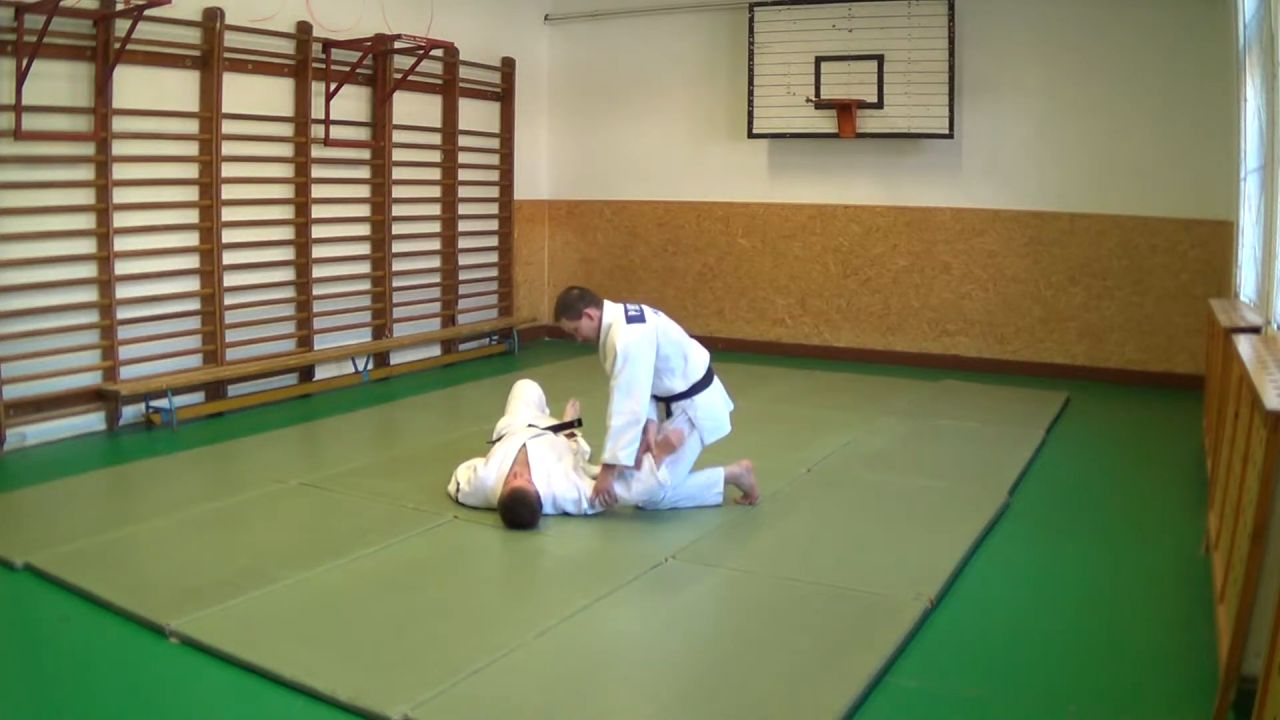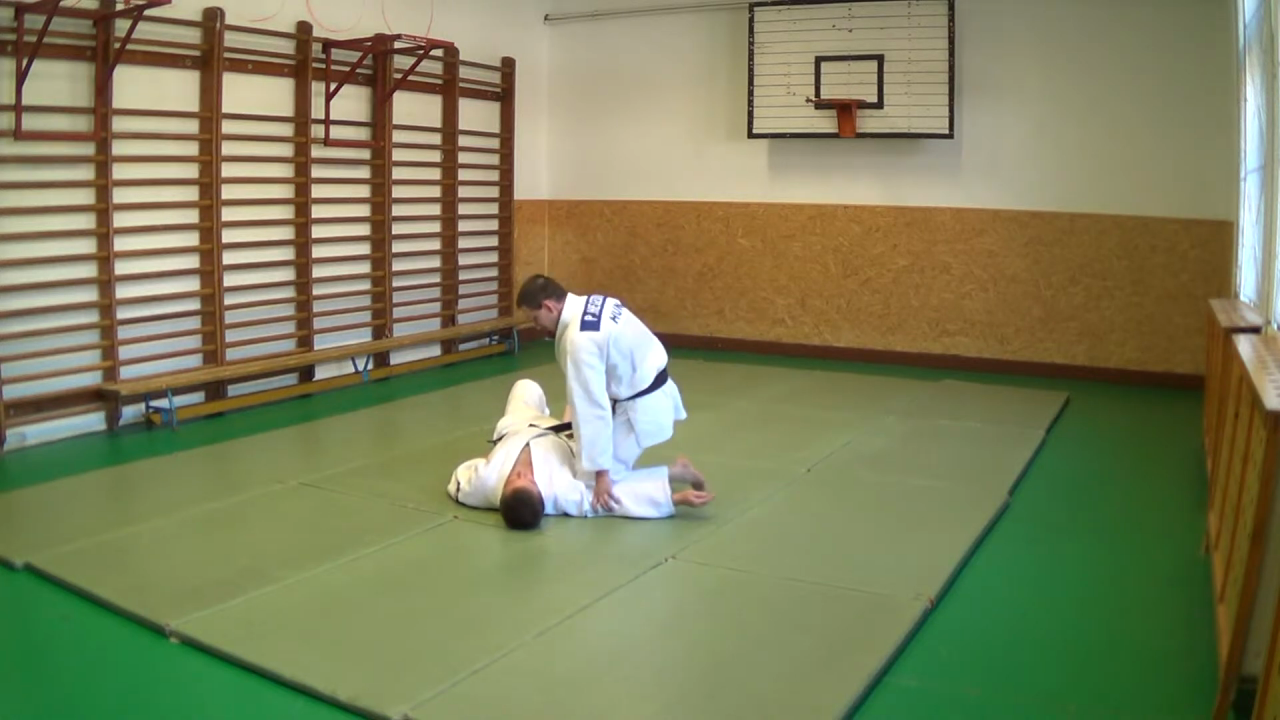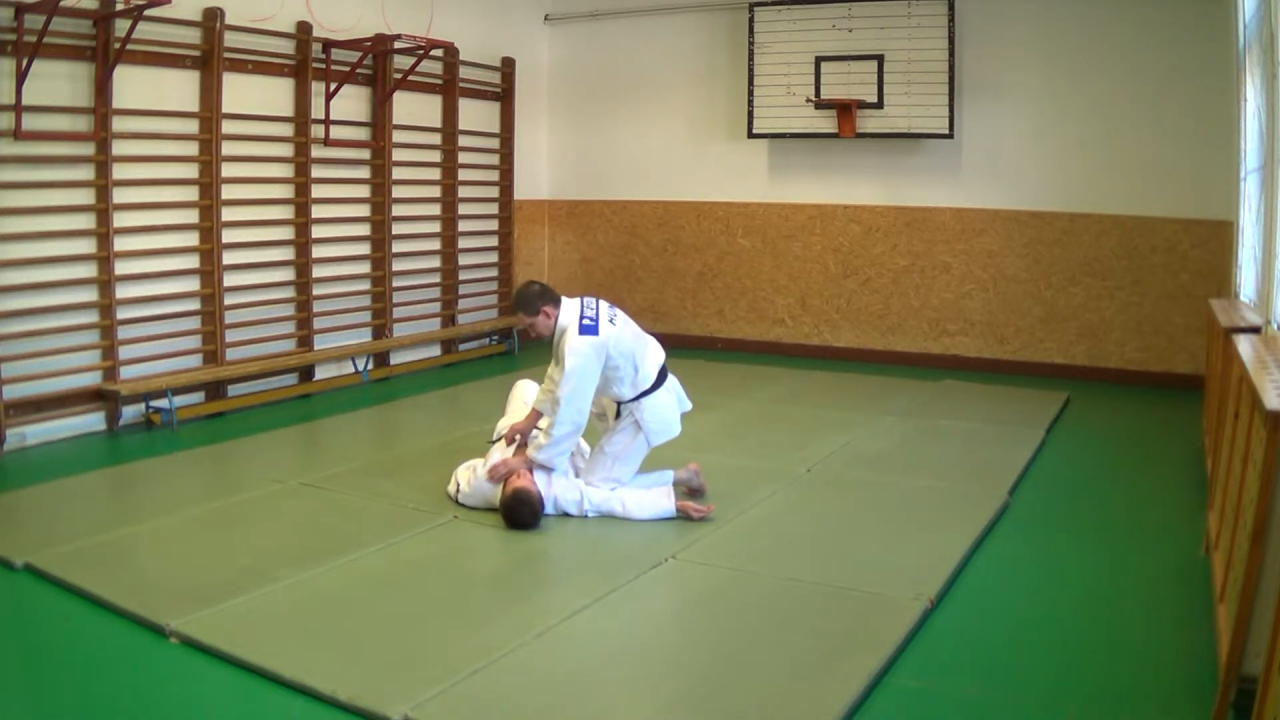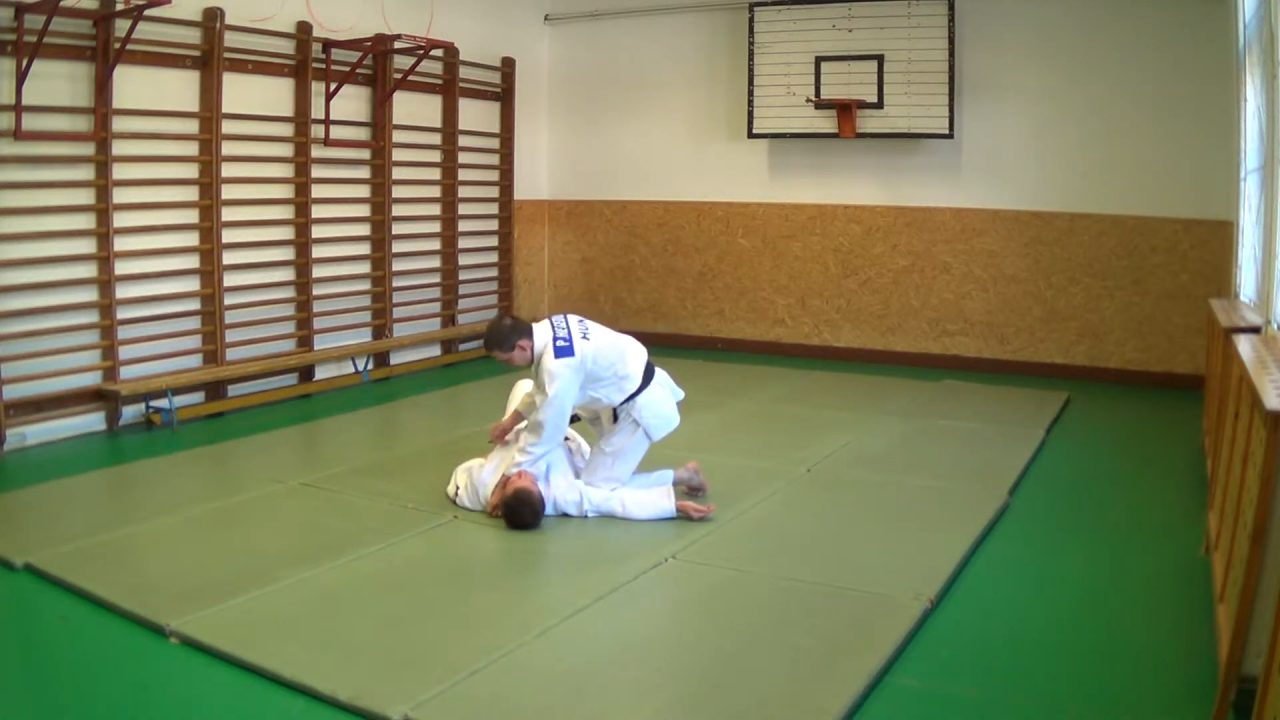
dt=0.7s
person 1, frame 1
left shoulder: (484, 483)
right shoulder: (569, 496)
left elbow: (460, 481)
right elbow: (626, 490)
right wrist: (657, 456)
left knee: (526, 387)
person 1, frame 2
left shoulder: (482, 485)
right shoulder: (560, 495)
left elbow: (458, 482)
right elbow: (617, 498)
right wrist: (674, 497)
right hip: (556, 445)
left knee: (527, 387)
person 1, frame 3
left shoulder: (480, 489)
right shoulder: (559, 495)
left elbow: (458, 482)
right elbow: (618, 500)
right wrist: (677, 505)
left knee: (526, 386)
person 1, frame 4
left shoulder: (477, 489)
right shoulder: (558, 494)
left elbow: (455, 486)
right elbow: (620, 498)
right wrist: (676, 504)
left knee: (526, 385)
person 2, frame 1
left shoulder: (628, 337)
right shoulder: (622, 315)
left elbow: (629, 406)
right elbow: (637, 387)
left wrist: (608, 468)
right wrist: (649, 427)
left hip: (693, 407)
right hip: (680, 395)
left ankle: (734, 474)
person 2, frame 2
left shoulder: (579, 340)
right shoulder: (591, 304)
left elbow: (593, 410)
left wrist: (600, 474)
right wrist: (576, 414)
left hip: (641, 408)
right hip: (652, 395)
left knee: (600, 494)
person 2, frame 3
left shoulder: (580, 343)
right shoulder: (578, 308)
left elbow: (569, 415)
right elbow: (560, 376)
left wrist: (527, 460)
right wrist: (529, 421)
left hip: (646, 409)
right hip: (650, 396)
left knee: (597, 488)
person 2, frame 4
left shoulder: (558, 367)
right shoulder: (545, 330)
left elbow: (545, 431)
right elbow: (542, 389)
right wrist: (511, 420)
left hip: (642, 407)
left knee: (597, 488)
